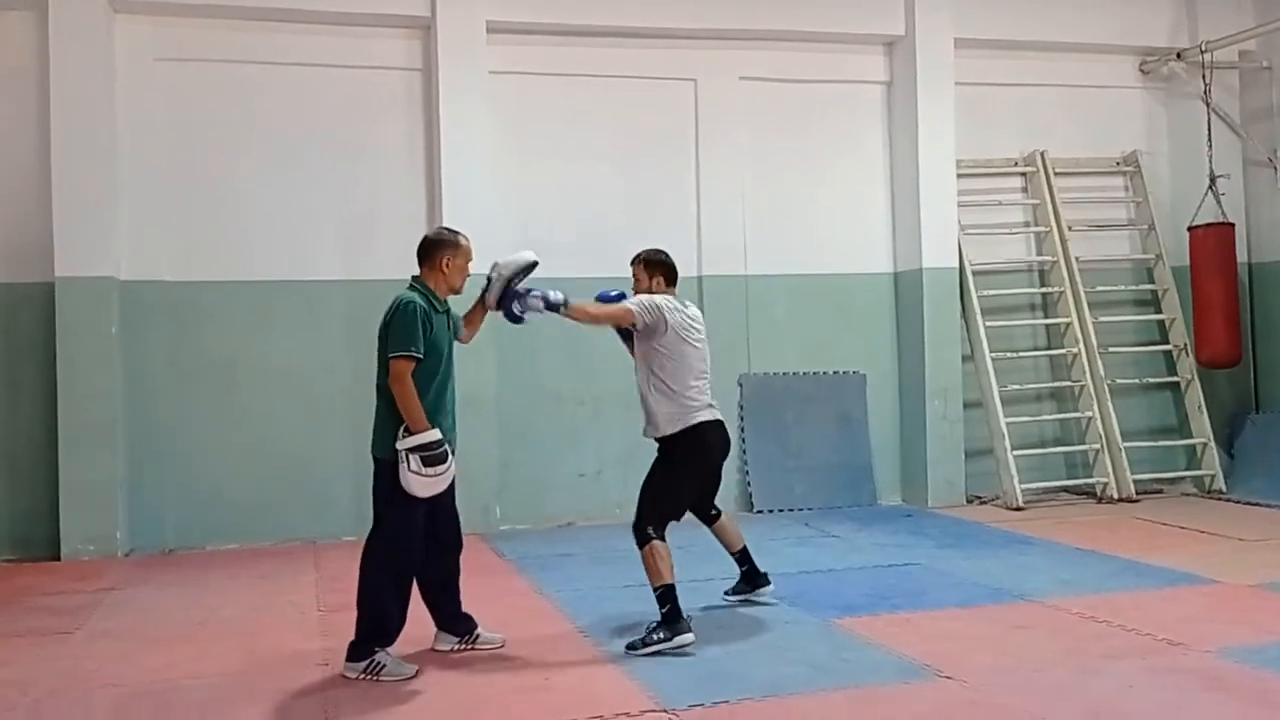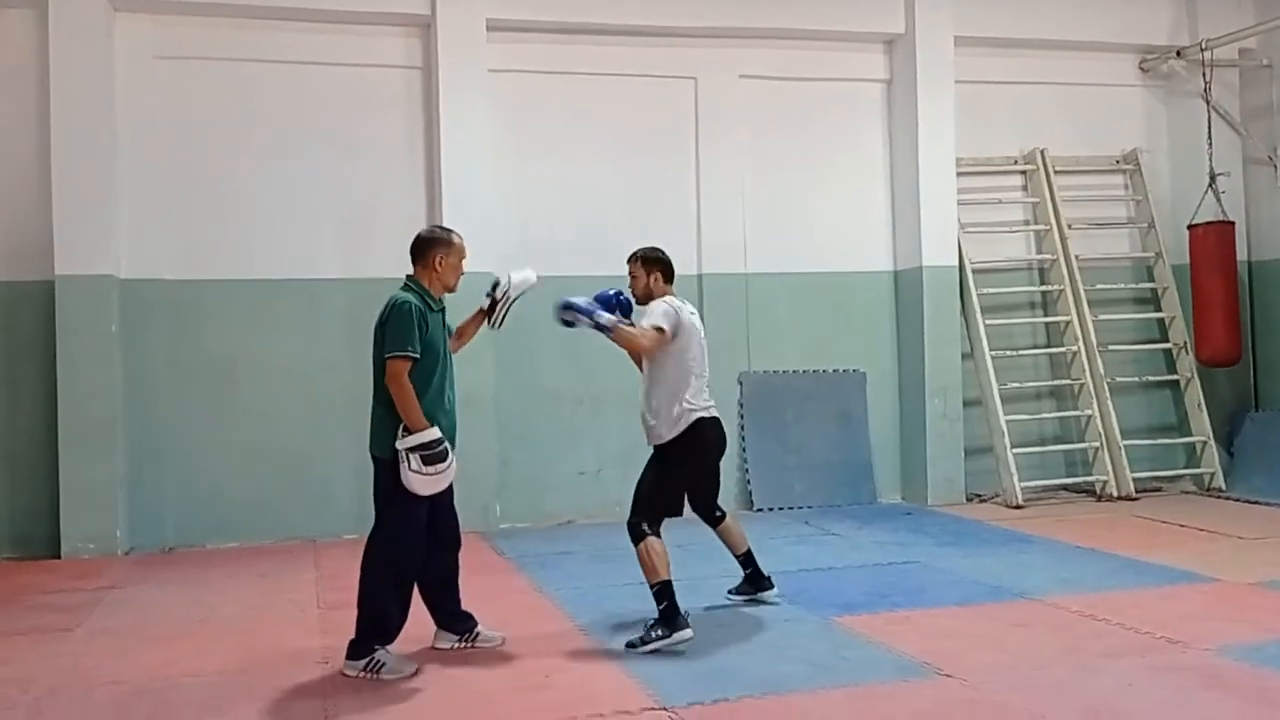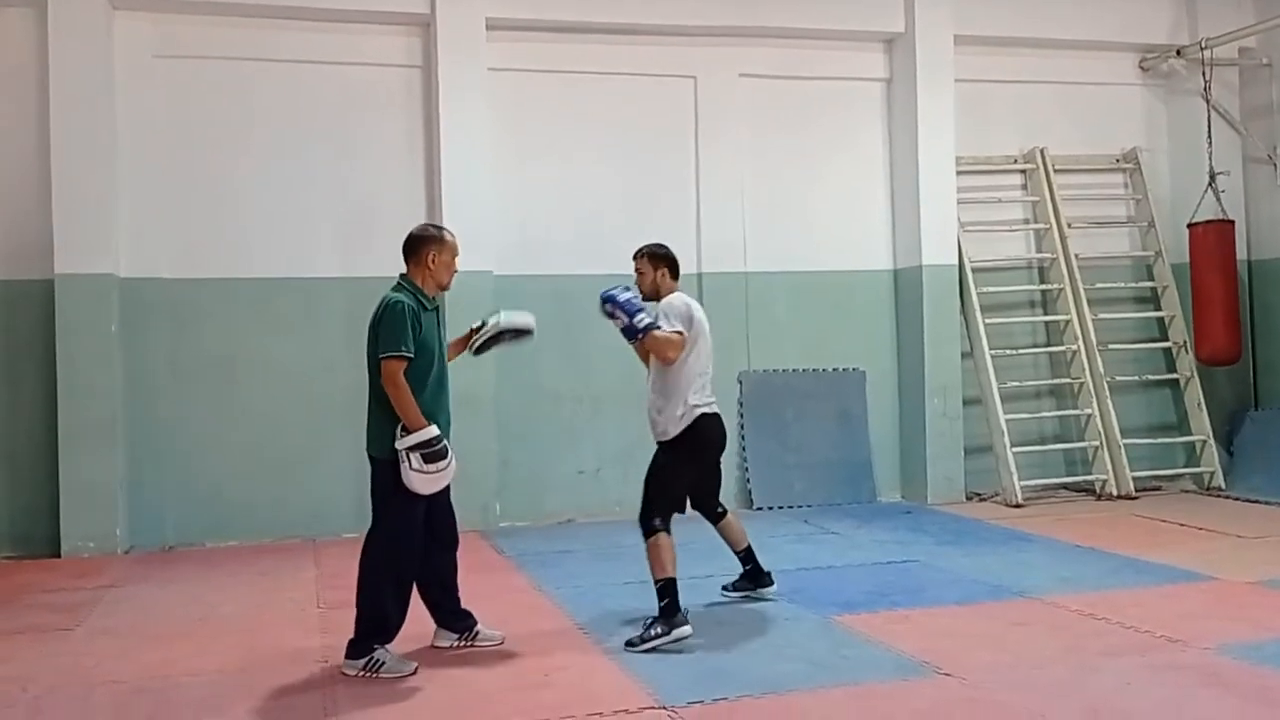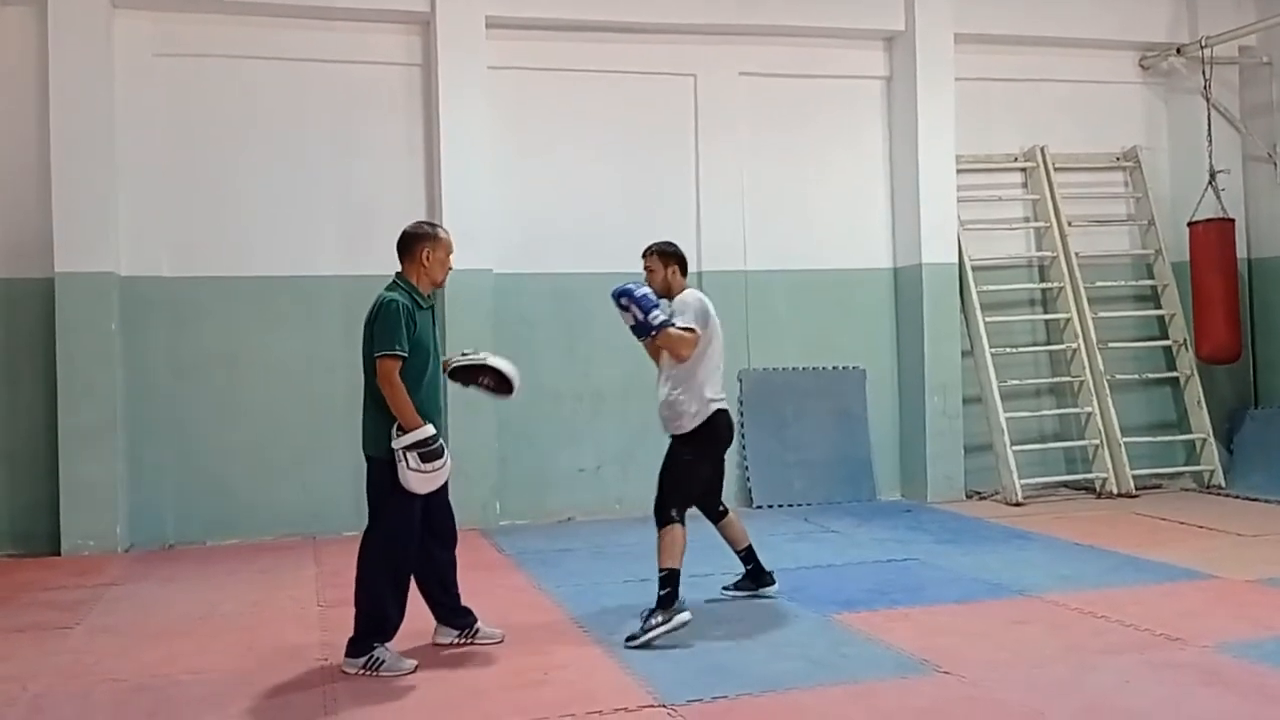
dt=0.1s
person 1, frame 1
left shoulder: (437, 308)
right shoulder: (410, 307)
left elbow: (462, 334)
right elbow: (399, 377)
left wrist: (489, 300)
right wrist: (424, 437)
left hip: (432, 448)
right hip: (405, 452)
left knee: (443, 540)
right knee: (394, 547)
left ankle: (453, 627)
right ankle: (365, 652)
person 1, frame 2
left shoulder: (432, 307)
right shoulder: (405, 307)
left elbow: (451, 343)
right elbow: (396, 377)
left wrist: (484, 313)
right wrist: (423, 435)
left hip: (431, 447)
right hip: (404, 451)
left knee: (442, 539)
right knee: (395, 546)
left ankle: (453, 625)
right ankle: (366, 650)
person 1, frame 3
left shoulder: (426, 306)
right shoulder: (399, 306)
right elbow: (392, 377)
left wrist: (470, 340)
right wrist: (423, 435)
right hip: (400, 451)
left knee: (439, 539)
right knee: (393, 545)
left ankle: (453, 624)
right ankle: (365, 650)
person 1, frame 4
left shoulder: (421, 304)
right shoulder: (394, 305)
right elbow: (388, 376)
right wrist: (419, 434)
right hip: (396, 449)
left knee: (437, 536)
right knee: (391, 544)
left ankle: (453, 621)
right ankle: (365, 648)
person 2, frame 1
left shoulder: (658, 306)
right shoulder: (687, 312)
left elbow: (607, 314)
left wrist: (546, 299)
right wrist: (608, 321)
left hip: (686, 437)
right hip: (711, 432)
left knee: (647, 526)
right knee: (705, 509)
left ankle: (673, 622)
right ankle: (753, 577)
person 2, frame 2
left shoulder: (665, 308)
right shoulder: (682, 310)
left elbow: (646, 345)
right elbow: (649, 364)
left wrist: (598, 317)
right wrist: (620, 326)
left hip: (682, 437)
right hip: (706, 430)
left knee: (642, 524)
right knee: (708, 509)
left ankle: (670, 619)
right ankle: (757, 579)
person 2, frame 3
left shoulder: (675, 304)
right shoulder: (674, 308)
left elbow: (670, 351)
right elbow: (654, 361)
left wrist: (639, 316)
right wrist: (628, 326)
left hip: (686, 430)
right hip: (704, 425)
left knee: (654, 518)
right knee: (708, 504)
left ankle: (669, 617)
right ankle: (756, 575)
person 2, frame 4
left shoulder: (689, 301)
right shoulder: (684, 305)
left elbow: (682, 348)
right elbow: (663, 357)
left wrist: (653, 313)
right wrist: (640, 322)
left hip: (699, 424)
right hip: (710, 421)
left knee: (669, 509)
right knee: (710, 503)
left ankle: (668, 604)
right ankle: (758, 575)
